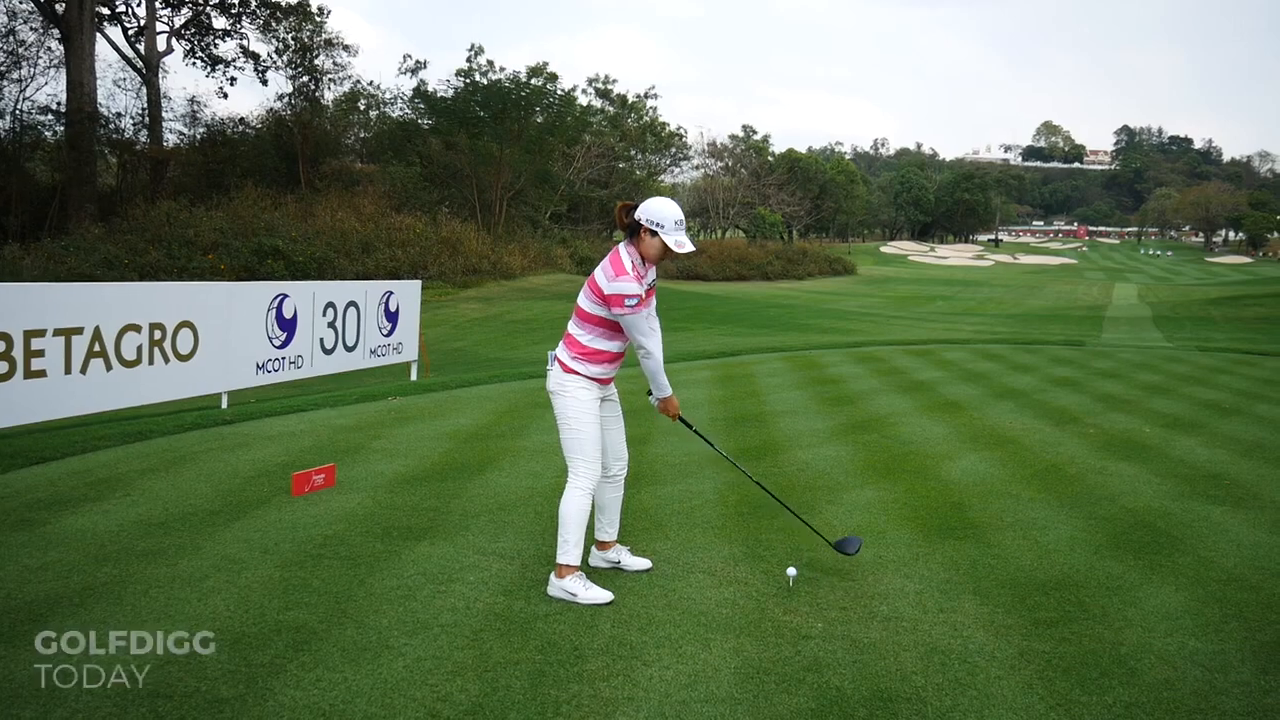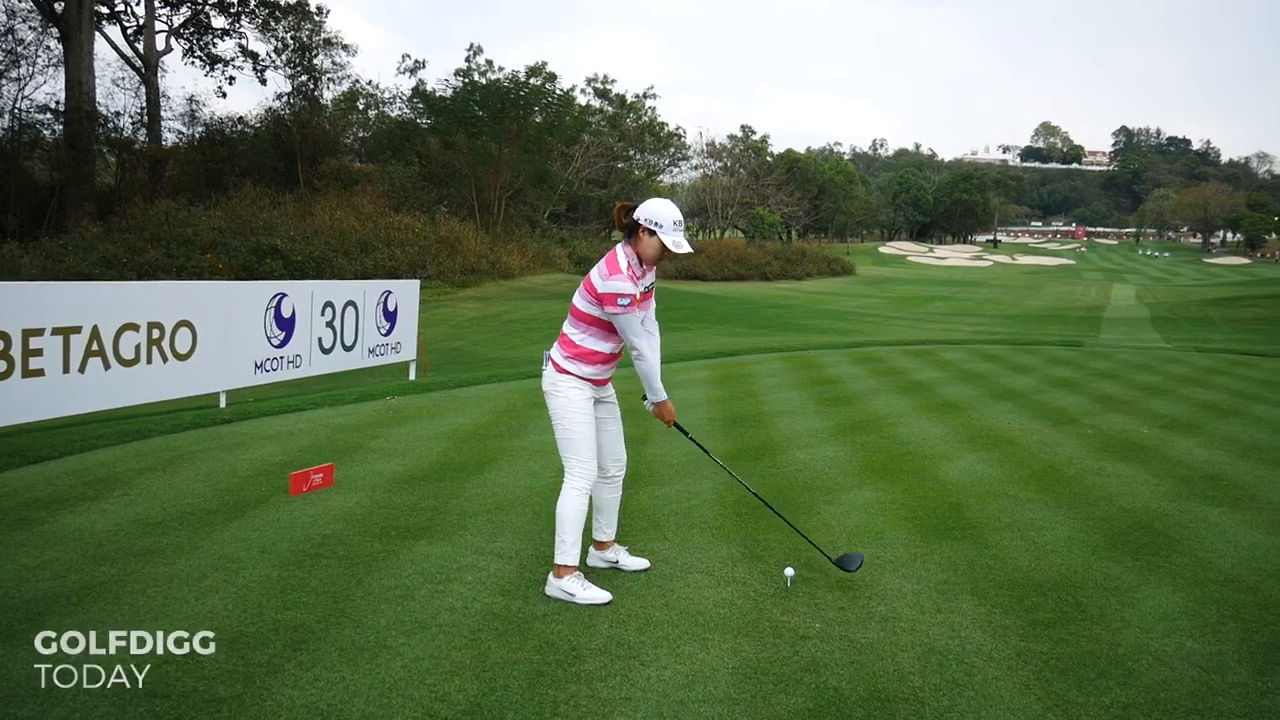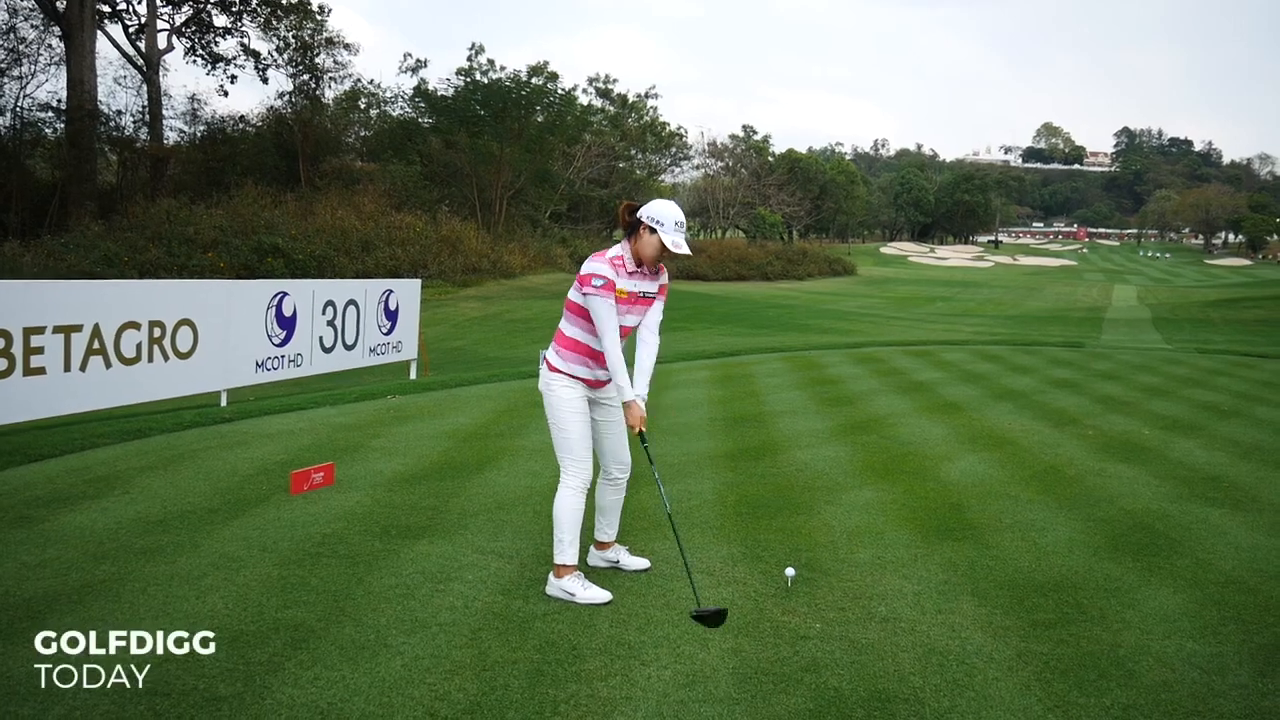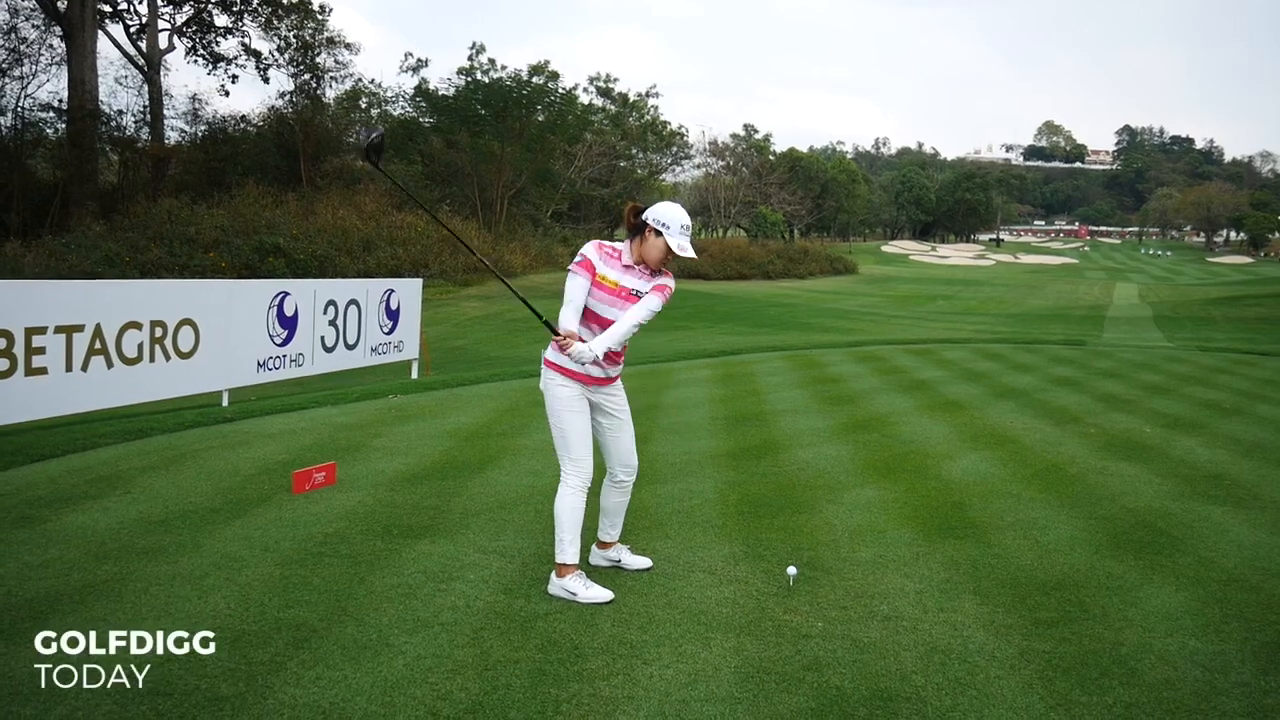
dt=0.2s
person 1, frame 1
left shoulder: (644, 264)
right shoulder: (621, 279)
left elbow: (652, 326)
right elbow: (644, 344)
left wrist: (657, 387)
right wrist: (665, 393)
left hip: (601, 381)
right hip: (574, 380)
left knee: (615, 466)
right knee: (586, 475)
left ankle: (605, 547)
right ankle: (564, 574)
person 1, frame 2
left shoulder: (643, 266)
right shoulder: (616, 279)
left elbow: (650, 329)
right elbow: (637, 345)
left wrist: (654, 390)
right wrist: (659, 398)
left hip: (598, 381)
right hip: (569, 380)
left knee: (613, 467)
right knee: (582, 476)
left ankle: (603, 547)
right ankle: (563, 575)
person 1, frame 3
left shoulder: (657, 276)
right shoulder: (601, 267)
left elbow: (648, 337)
right elbow: (609, 340)
left wrist: (640, 395)
right wrist: (628, 399)
left hip: (600, 383)
right hip: (565, 379)
left knee: (618, 468)
right knee: (577, 475)
left ankle: (604, 547)
right ankle: (563, 574)
person 1, frame 4
left shoulder: (663, 283)
right shoulder: (596, 253)
left elbow: (630, 322)
right elbow: (570, 307)
left wrist: (589, 351)
right wrist: (567, 334)
left hip: (605, 381)
right hip: (565, 377)
left knee: (624, 469)
right knee: (577, 474)
left ankle: (607, 546)
right ankle: (565, 573)
